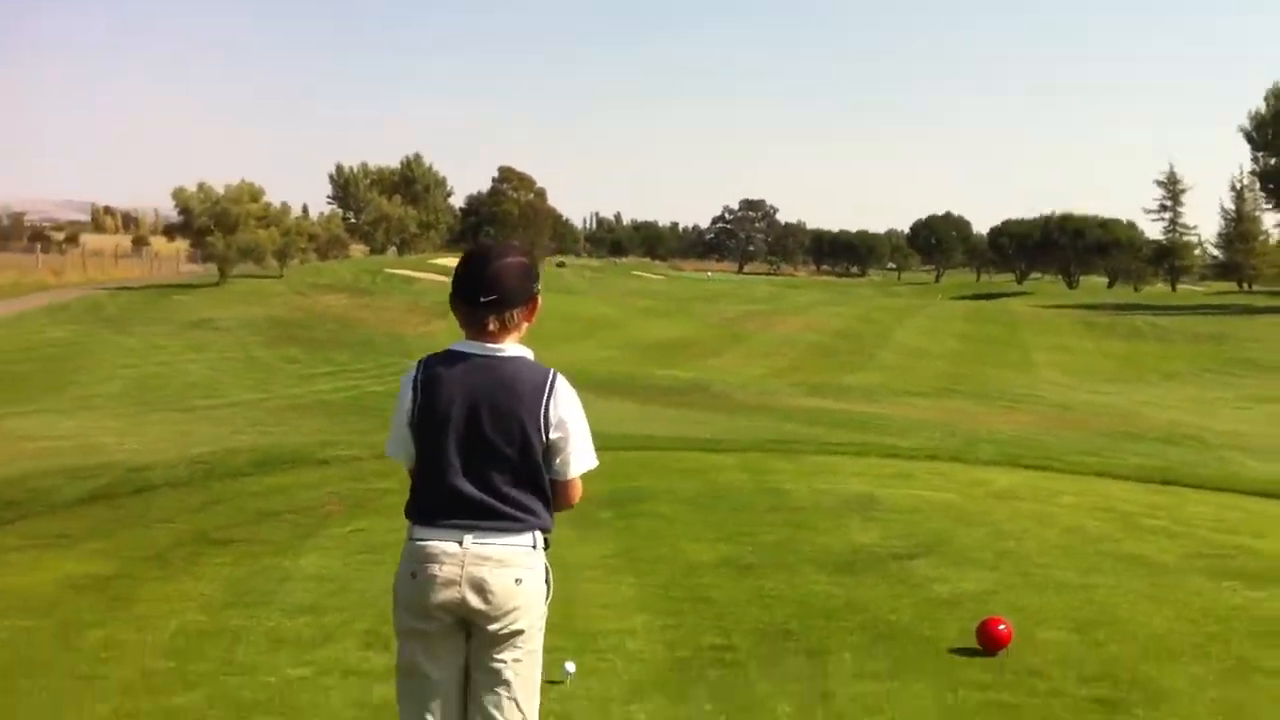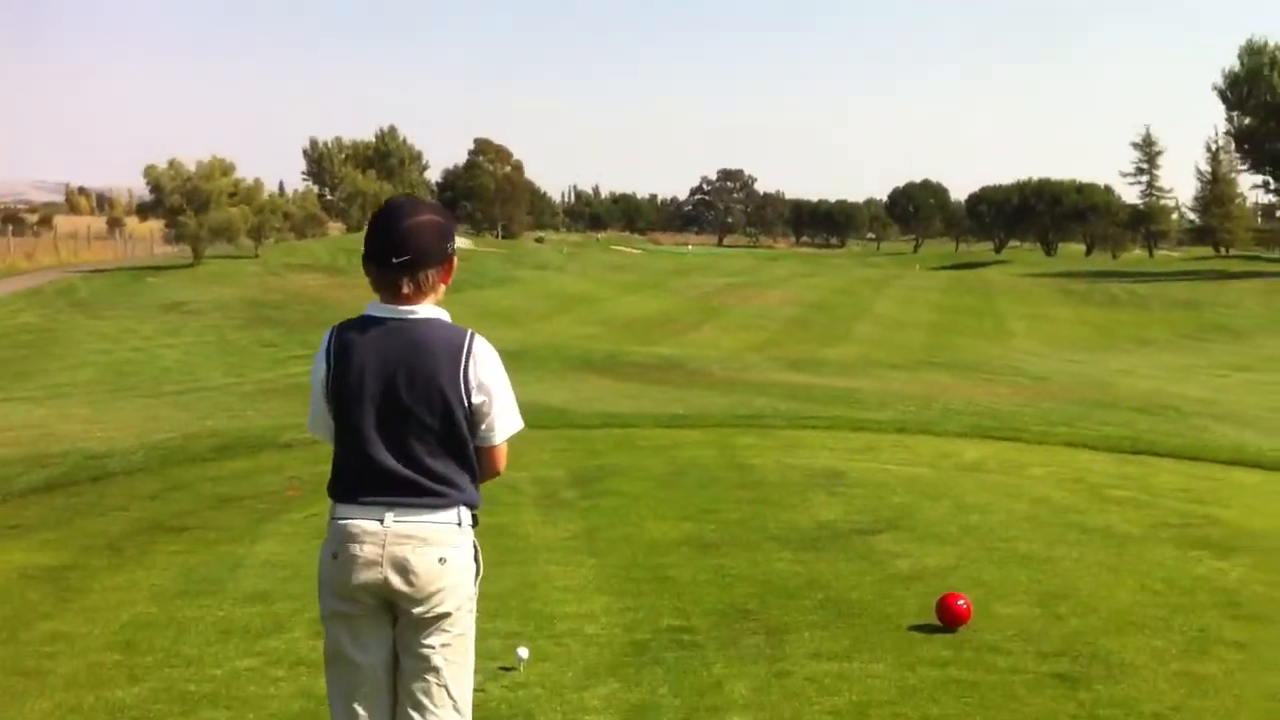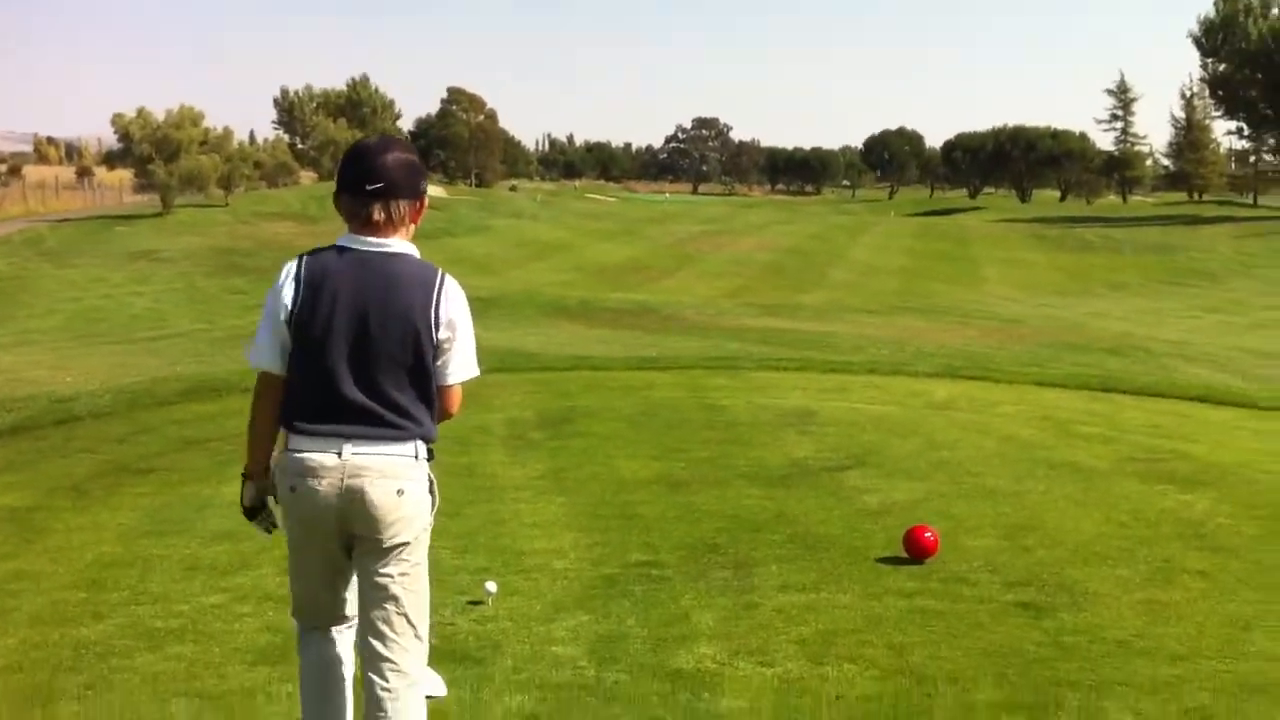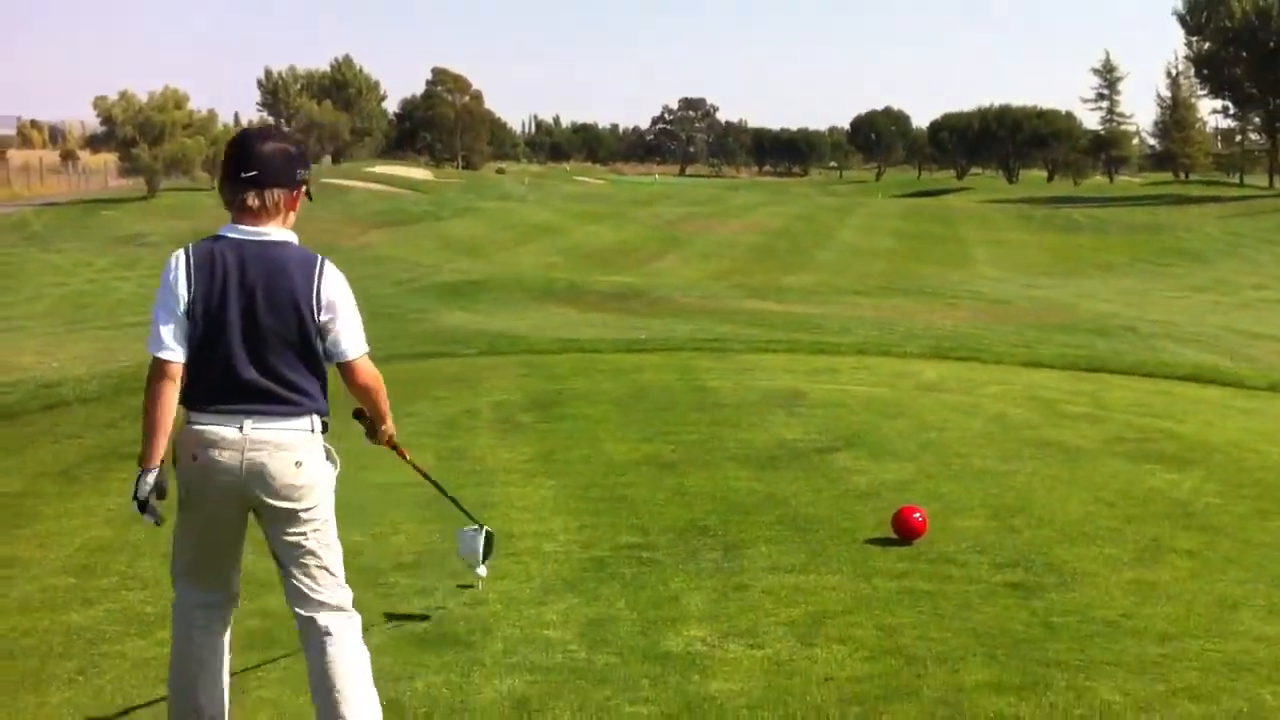
dt=0.5s
person 1, frame 1
left shoulder: (422, 376)
right shoulder: (550, 388)
left elbow: (414, 469)
right elbow: (569, 492)
left hip: (430, 558)
right hip: (511, 565)
person 1, frame 2
left shoulder: (337, 346)
right shoulder: (470, 351)
left elbow: (339, 442)
right elbow: (493, 462)
left hip: (352, 539)
right hip: (437, 542)
person 1, frame 3
left shoulder: (299, 276)
right shoulder: (439, 289)
left elbow: (270, 389)
right elbow: (448, 403)
left wrist: (254, 474)
left hip: (308, 467)
right hip: (395, 474)
left knee: (322, 627)
right knee: (395, 649)
person 1, frame 4
left shoulder: (186, 265)
right shoulder: (319, 274)
left elbow: (167, 372)
right elbow: (360, 375)
left wrist: (150, 462)
right wrist: (381, 419)
left hip: (209, 445)
right hip: (292, 448)
left knee: (200, 599)
right knee: (327, 607)
